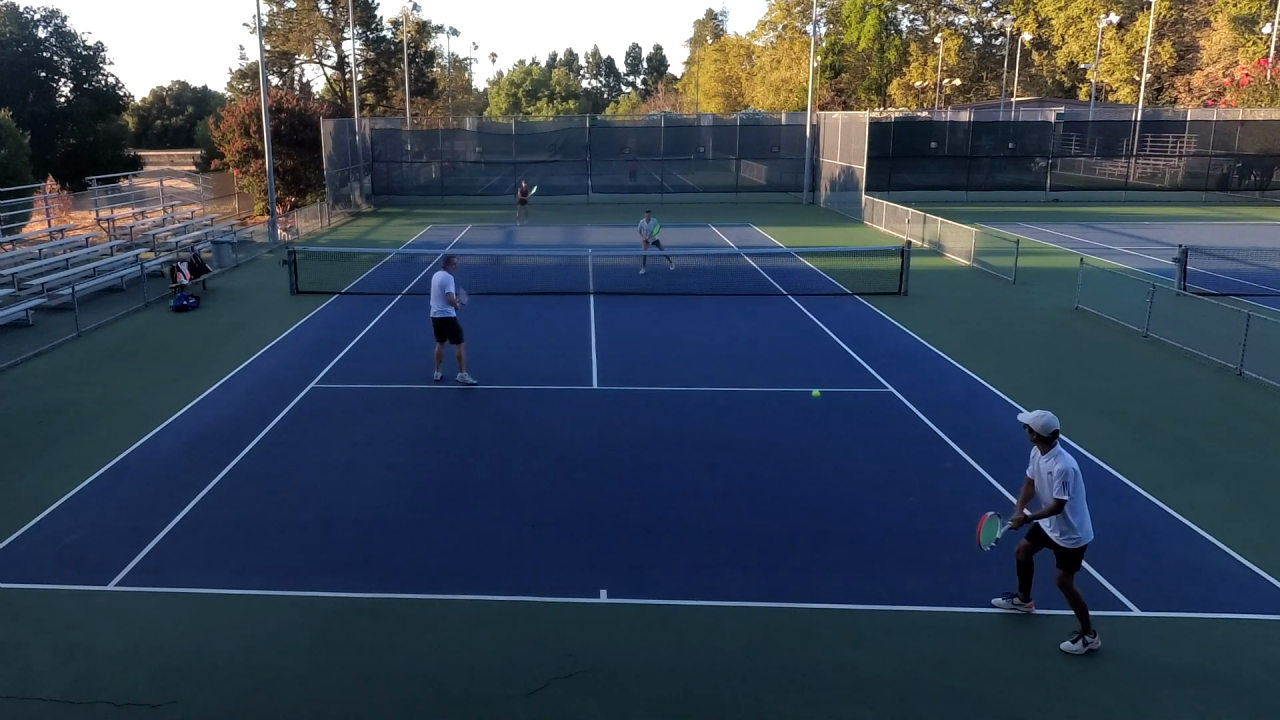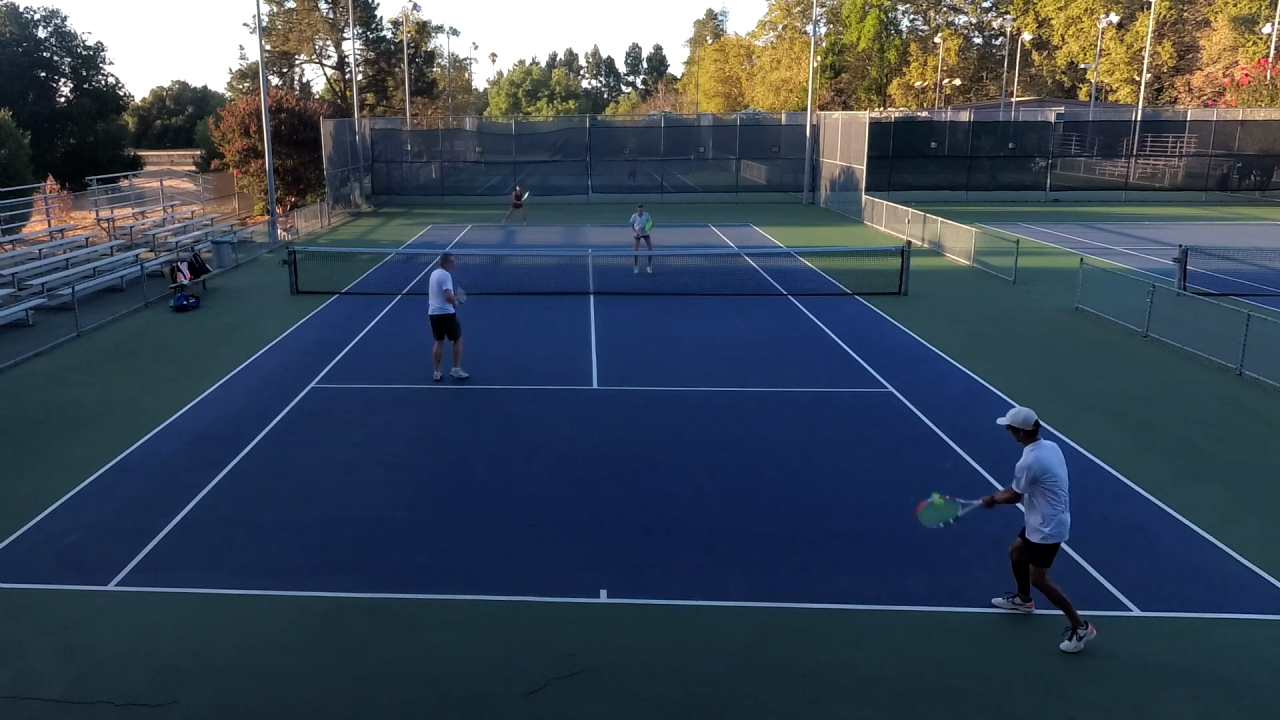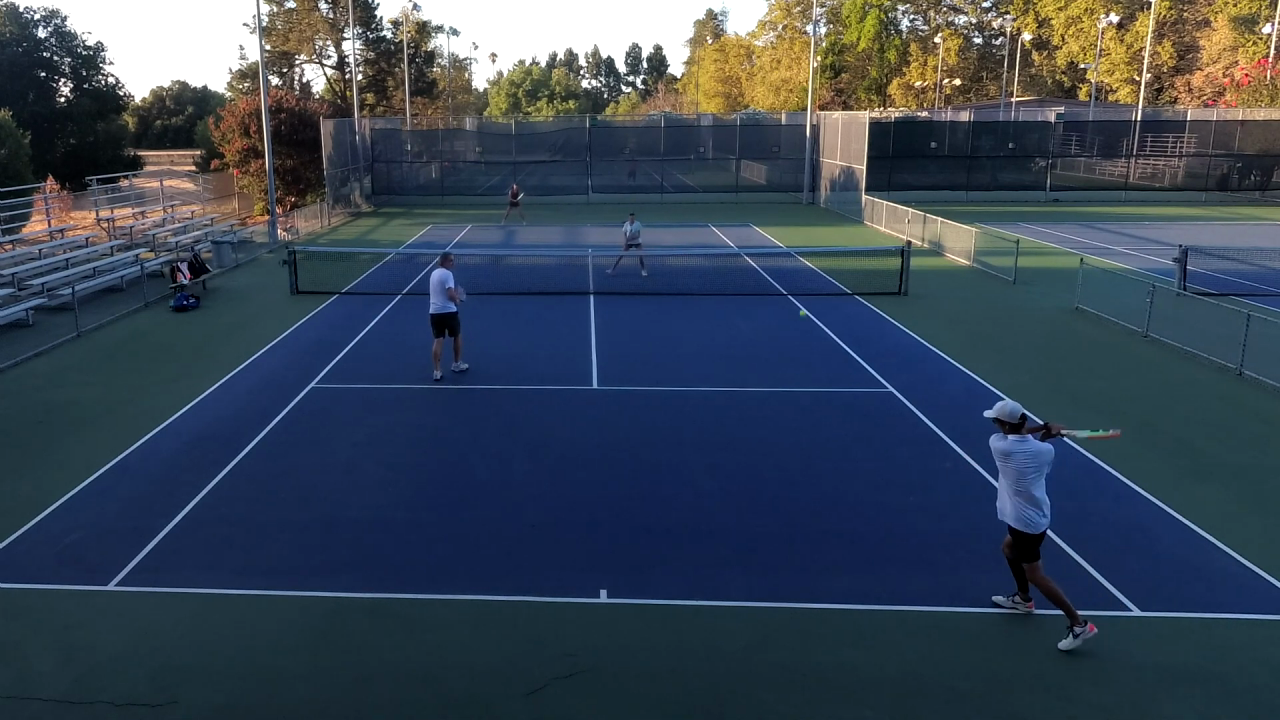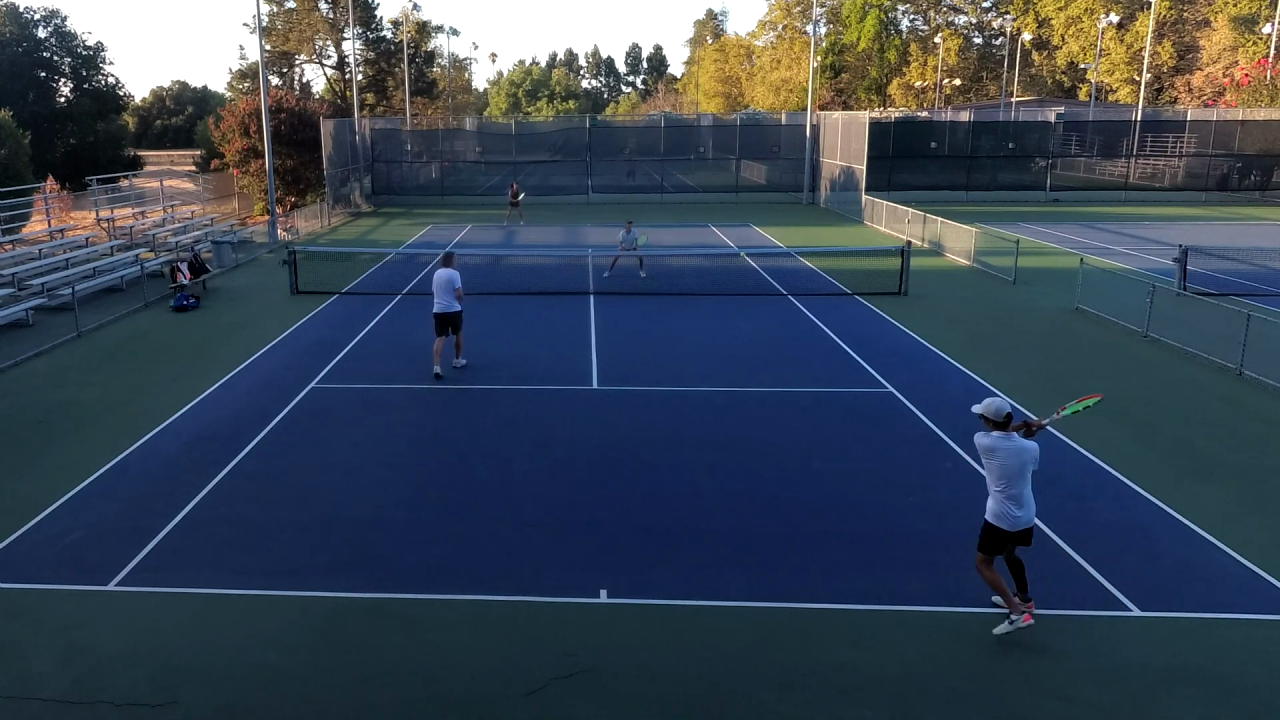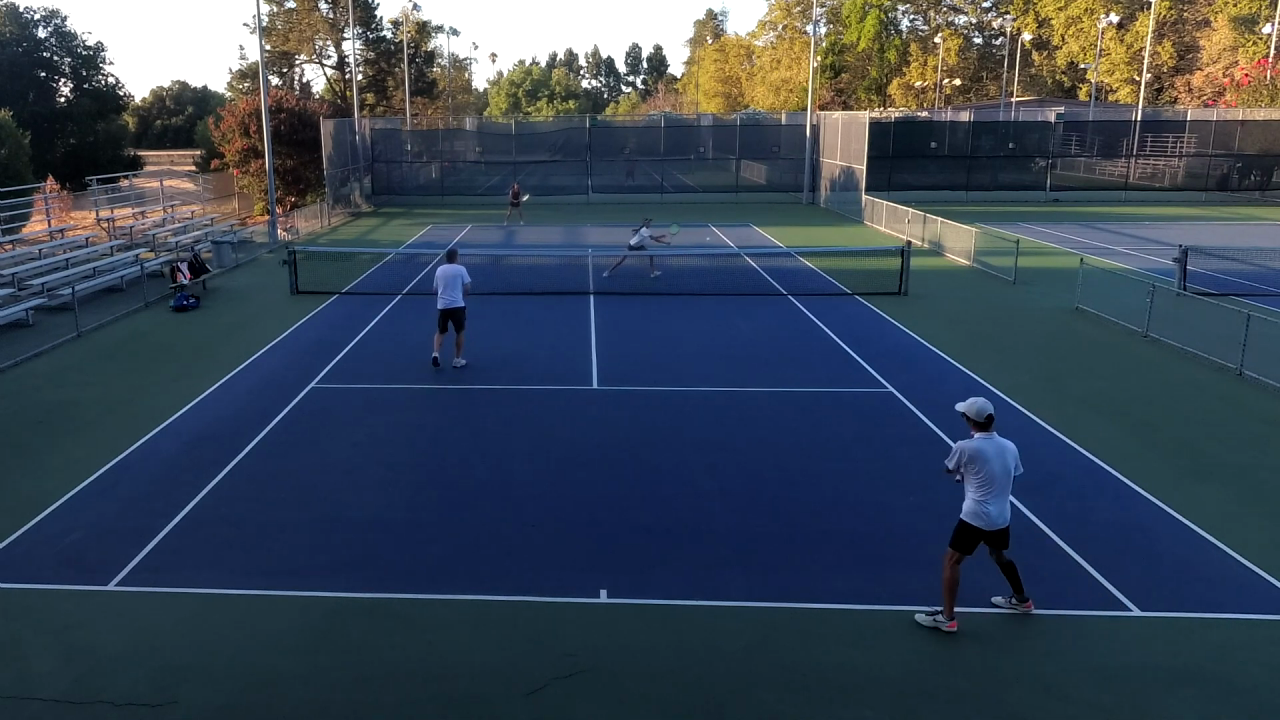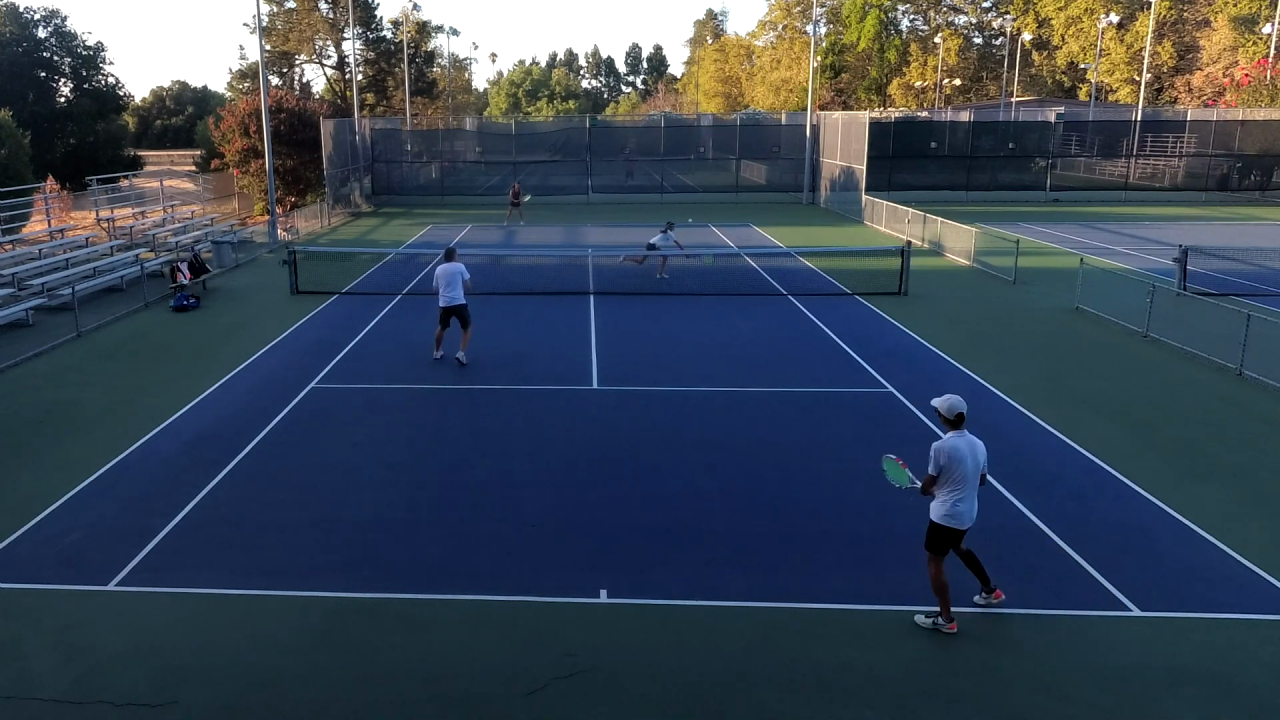
dt=0.2s
person 1, frame 1
left shoulder: (1064, 467)
right shoulder: (1037, 453)
left elbow: (1057, 507)
right elbow: (1030, 484)
left wrist: (1025, 518)
right wrist: (1018, 510)
left hip: (1071, 532)
right hip: (1050, 524)
left knee: (1064, 582)
right knee: (1022, 551)
left ankle: (1088, 635)
right ankle: (1023, 599)
person 1, frame 2
left shoulder: (1030, 462)
right shoulder: (1050, 447)
left elbow: (1015, 496)
left wrist: (993, 499)
right wrist: (1004, 493)
left hip: (1047, 528)
right hip: (1044, 522)
left knee: (1038, 579)
right knee: (1016, 552)
left ankle: (1081, 627)
right ankle: (1023, 599)
person 1, frame 3
left shoulder: (1000, 445)
right shoulder: (1046, 450)
left elbow: (1012, 435)
left wrist: (1042, 428)
left hip: (1022, 520)
right hip: (1038, 516)
left knee: (1035, 575)
right knee: (1009, 548)
left ankle: (1079, 624)
right ankle: (1023, 598)
person 1, frame 4
left shoulder: (983, 442)
right shoulder: (1031, 448)
left wrist: (1023, 427)
left hip: (1000, 517)
right hip: (1026, 516)
left knee: (983, 564)
right knee: (1009, 553)
left ankle: (1017, 613)
right ankle: (1024, 599)
person 1, frame 5
left shoulder: (965, 448)
right shoulder: (1010, 448)
left elbow: (949, 470)
left hip: (975, 516)
right hip: (1001, 517)
left knee: (951, 562)
right knee: (999, 556)
left ankle: (947, 616)
right ankle: (1021, 599)
person 1, frame 6
left shoulder: (940, 447)
right shoulder: (978, 445)
left elbow: (926, 486)
right elbow: (981, 480)
left wrist: (929, 490)
left hip: (945, 515)
right hip: (967, 514)
left knee: (934, 563)
right knee: (959, 549)
left ankle: (945, 618)
right ankle: (991, 591)
